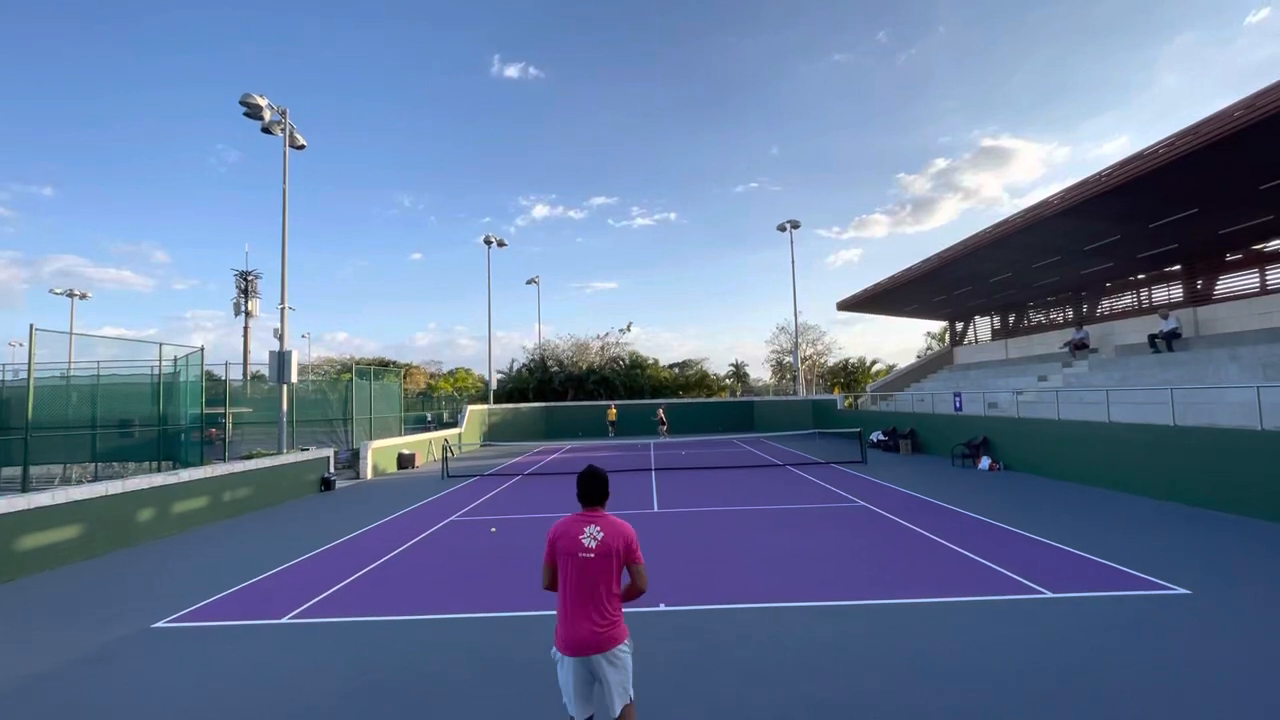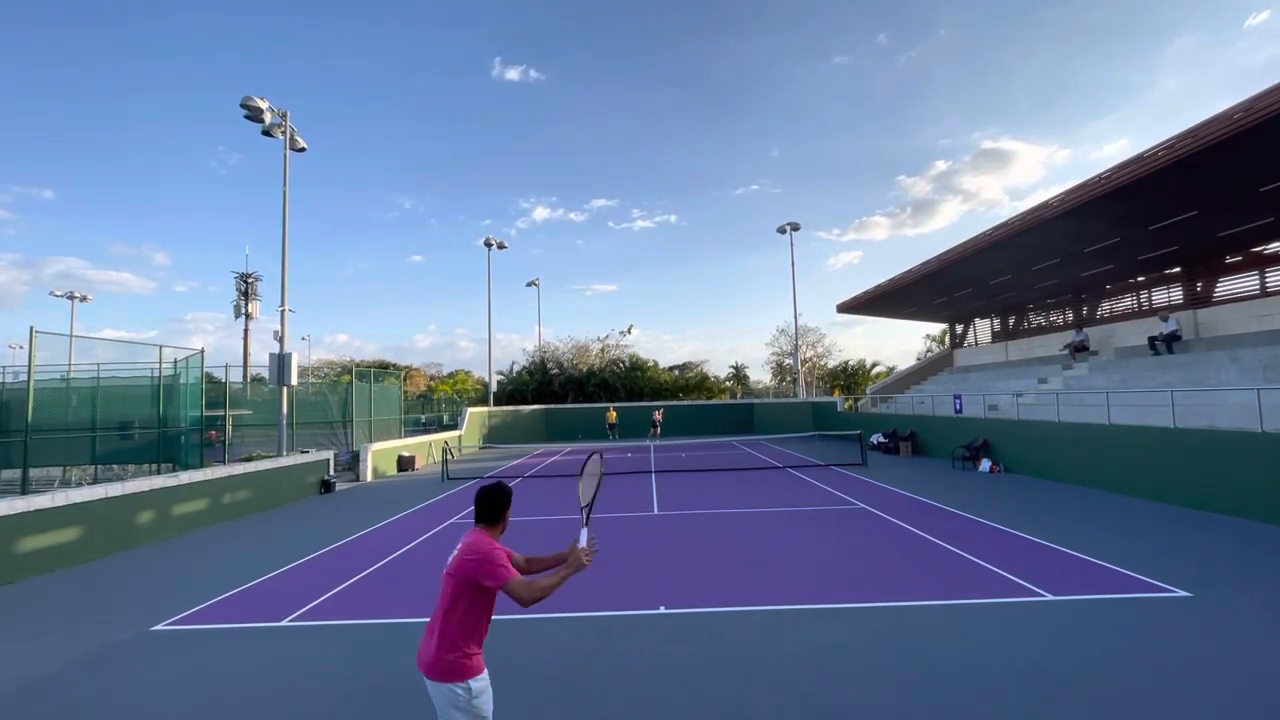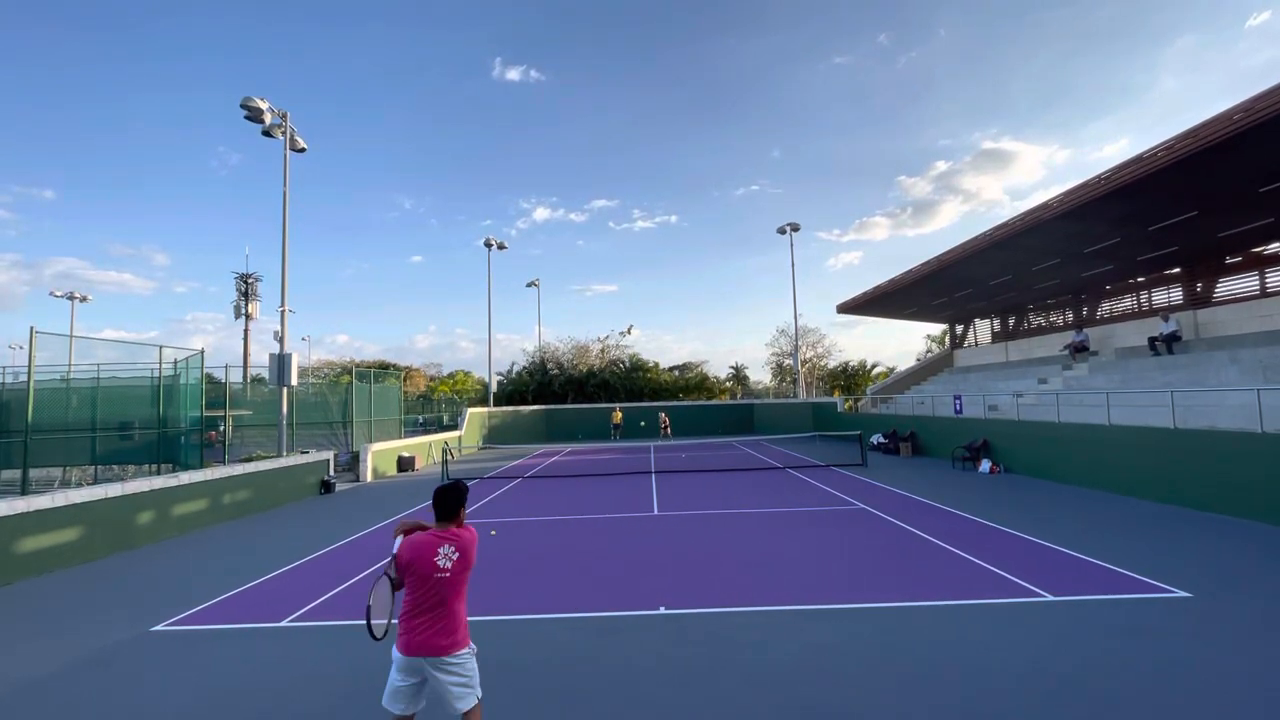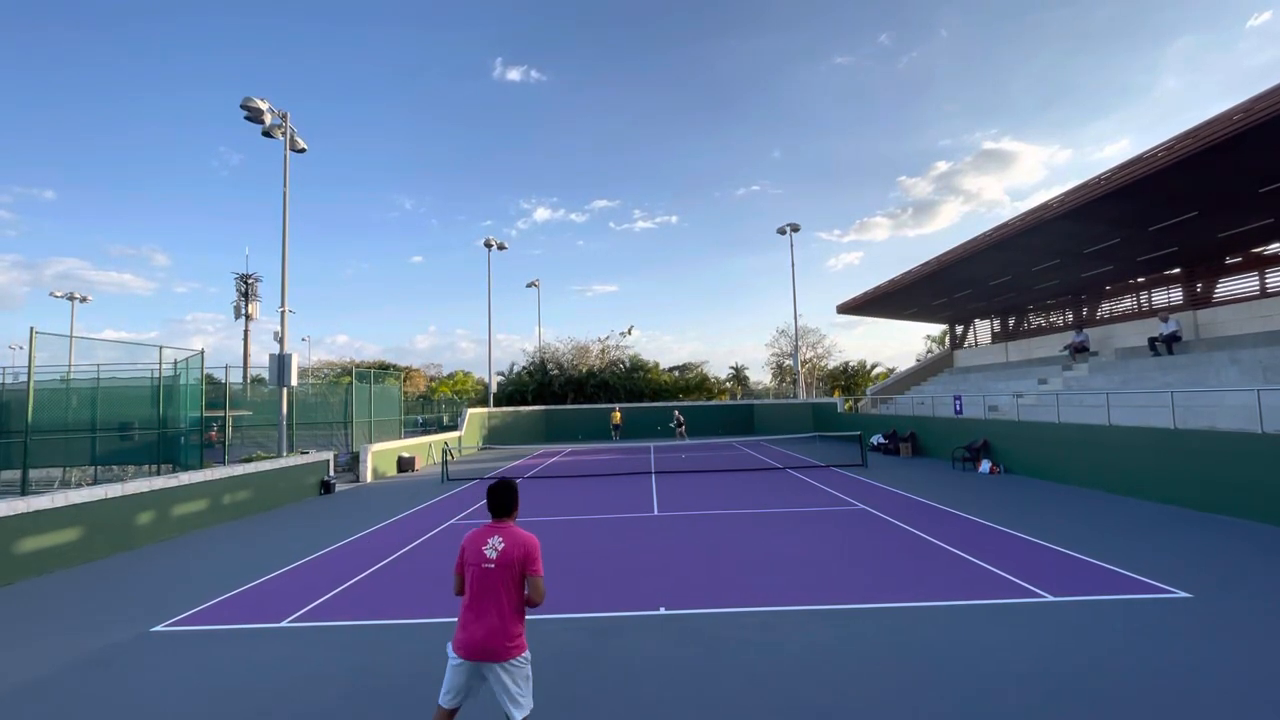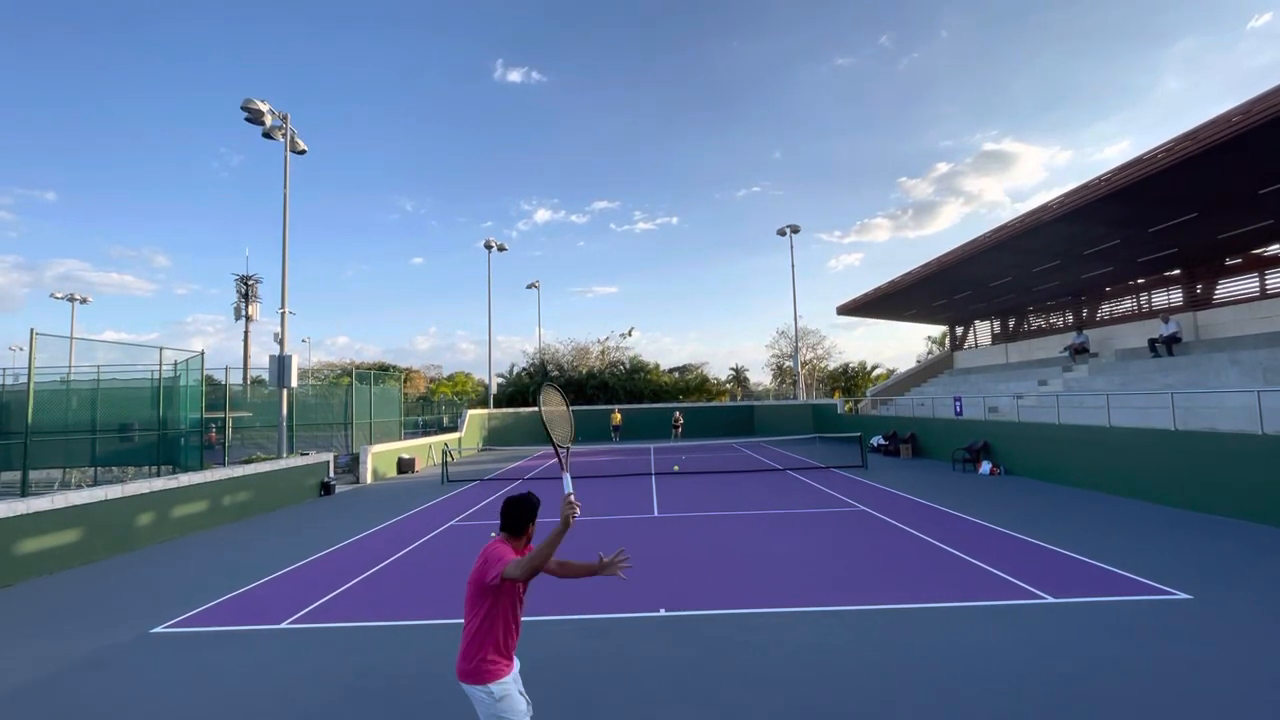
dt=1s
person 1, frame 1
left shoulder: (558, 530)
right shoulder: (624, 532)
left elbow: (548, 583)
right elbow: (640, 586)
left hip: (569, 642)
right hip: (610, 639)
person 1, frame 2
left shoulder: (477, 541)
right shoulder: (485, 550)
left elbow: (523, 564)
right elbow: (526, 595)
left wrist: (565, 556)
right wrist: (570, 568)
left hip: (438, 660)
right hip: (456, 668)
person 1, frame 3
left shoulder: (410, 545)
right shoulder: (470, 537)
left elbow: (395, 584)
right wrist: (416, 525)
left hip: (411, 648)
right hip: (452, 648)
person 1, frame 4
left shoulder: (470, 539)
right shoulder: (526, 542)
left elbow: (459, 589)
right elbow: (536, 597)
left hip: (466, 645)
right hip: (506, 649)
person 1, frame 5
left shoulder: (519, 548)
right shoulder: (495, 553)
left elbow: (557, 566)
right elbow: (525, 569)
left wrist: (597, 568)
right wrist: (562, 527)
left hip: (502, 663)
right hip: (485, 673)
